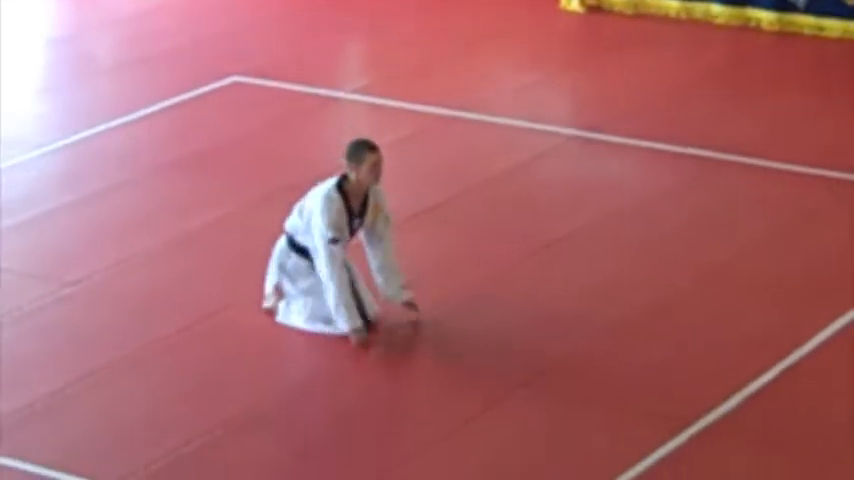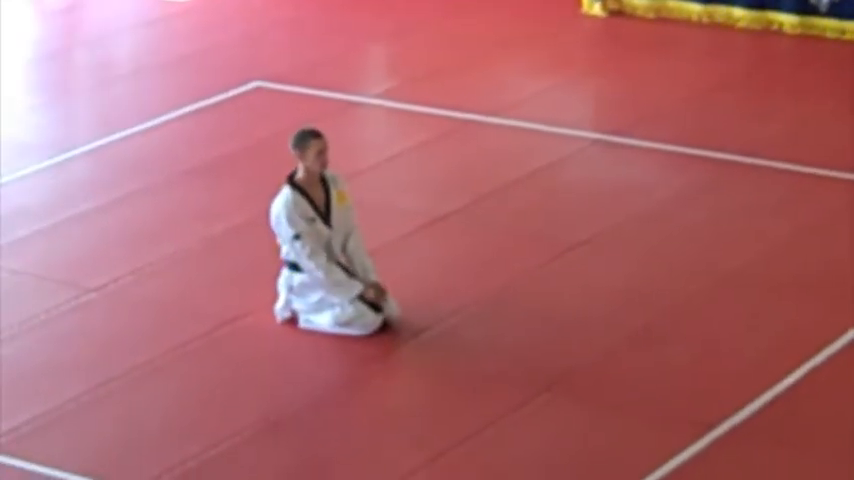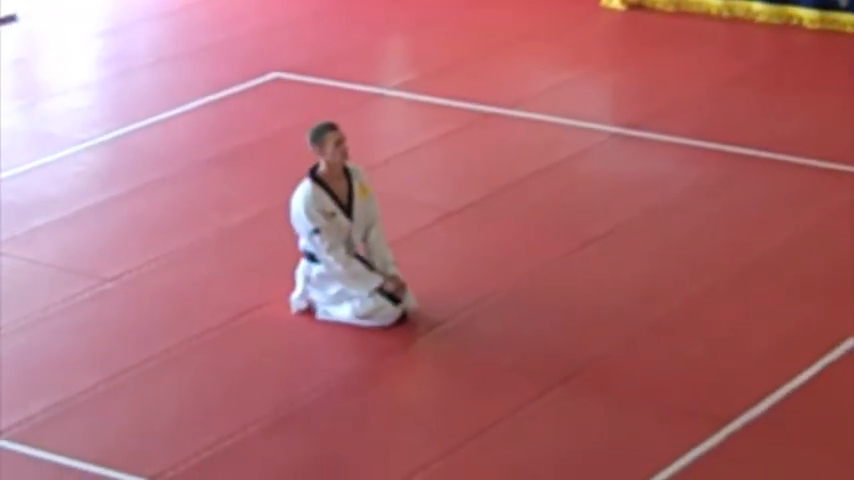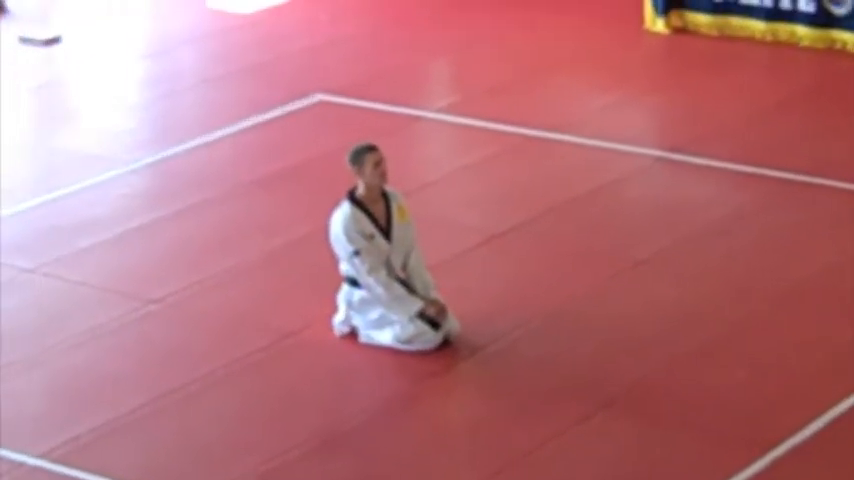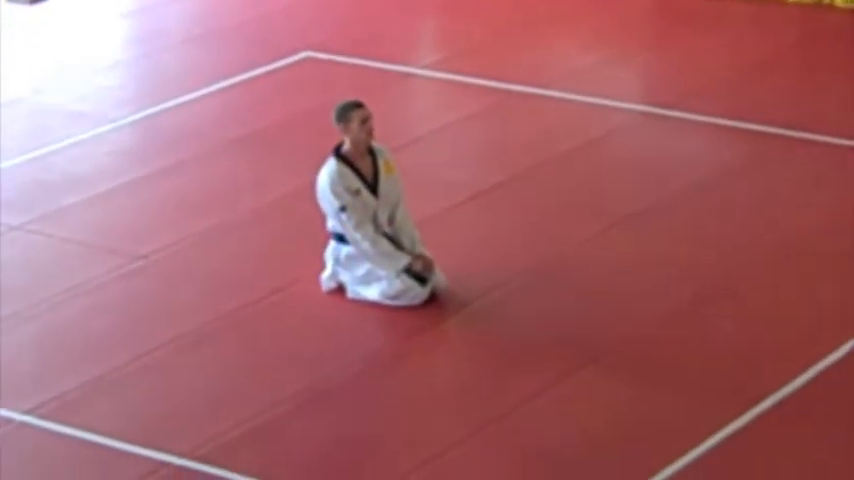
dt=1s
person 1, frame 1
left shoulder: (373, 194)
right shoulder: (326, 204)
left elbow: (380, 247)
right elbow: (331, 269)
left wrist: (401, 293)
right wrist: (351, 324)
left hip: (332, 255)
right hip: (297, 260)
left knee: (368, 315)
right knee: (342, 324)
left ankle: (302, 293)
right ankle: (283, 306)
person 1, frame 2
left shoulder: (333, 183)
right shoulder: (287, 206)
left elbow: (351, 236)
right elbow: (312, 262)
left wrist: (369, 279)
right wrist: (360, 290)
left hip: (335, 269)
right hip: (308, 280)
left knee: (389, 310)
right knee: (369, 320)
right ankle: (300, 309)
person 1, frame 3
left shoulder: (356, 176)
right shoulder: (307, 199)
left elbow: (373, 229)
right elbow: (332, 256)
left wrist: (389, 272)
right wrist: (380, 282)
left hip: (353, 260)
right hip: (326, 272)
left knee: (406, 304)
right knee: (388, 311)
right ankle: (317, 300)
person 1, frame 4
left shoulder: (394, 199)
right shoulder: (346, 221)
left elbow: (411, 253)
right elbow: (372, 277)
left wrist: (430, 296)
right wrist: (420, 307)
left hip: (398, 284)
right hip: (368, 296)
left knee: (448, 327)
right knee: (428, 336)
right ankle: (359, 322)
person 1, frame 5
left shoulder: (380, 155)
right shoulder: (333, 178)
left elbow: (398, 208)
right elbow: (359, 234)
left wrist: (416, 251)
right wrist: (407, 262)
left hip: (386, 239)
right hip: (355, 251)
left knee: (435, 281)
right knee: (415, 291)
right ankle: (345, 276)
